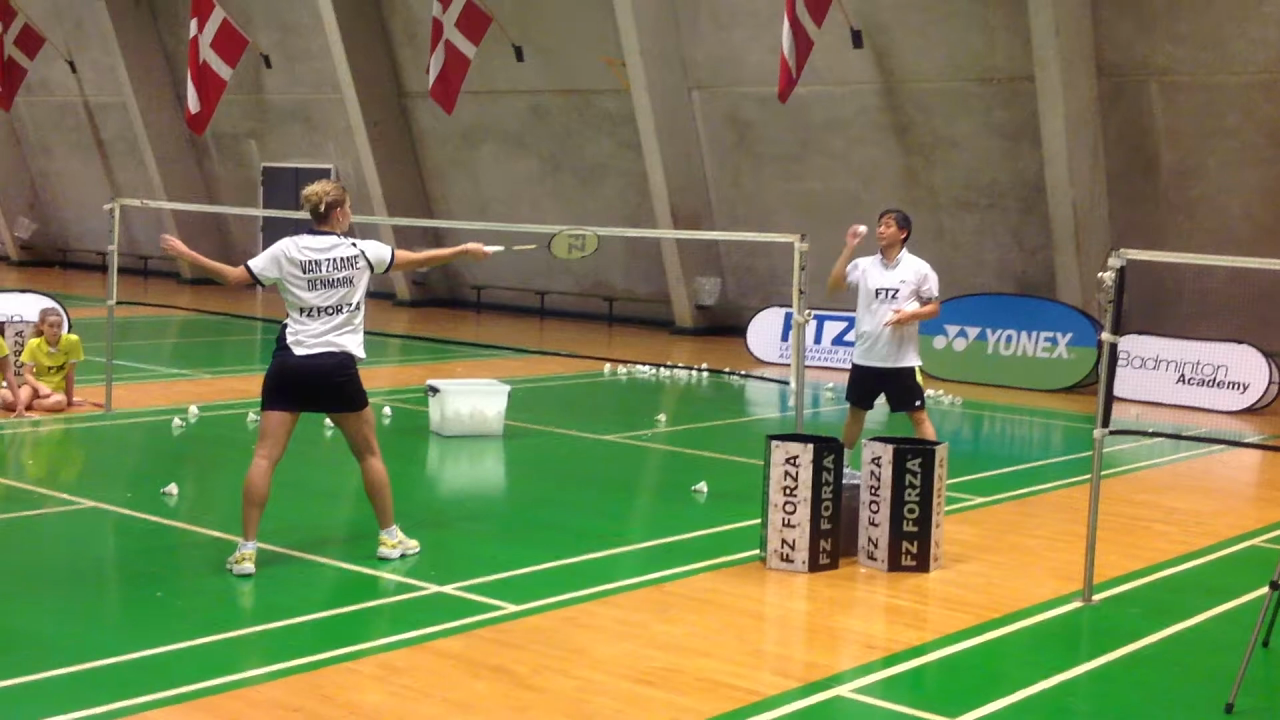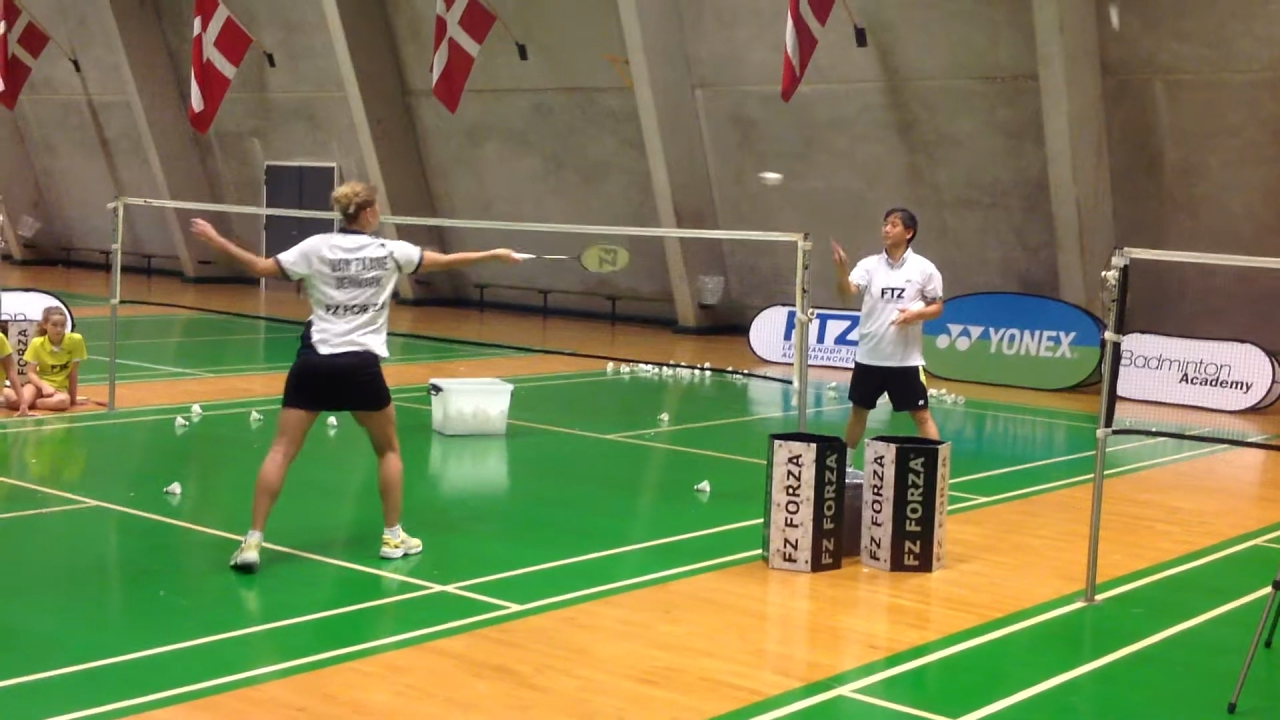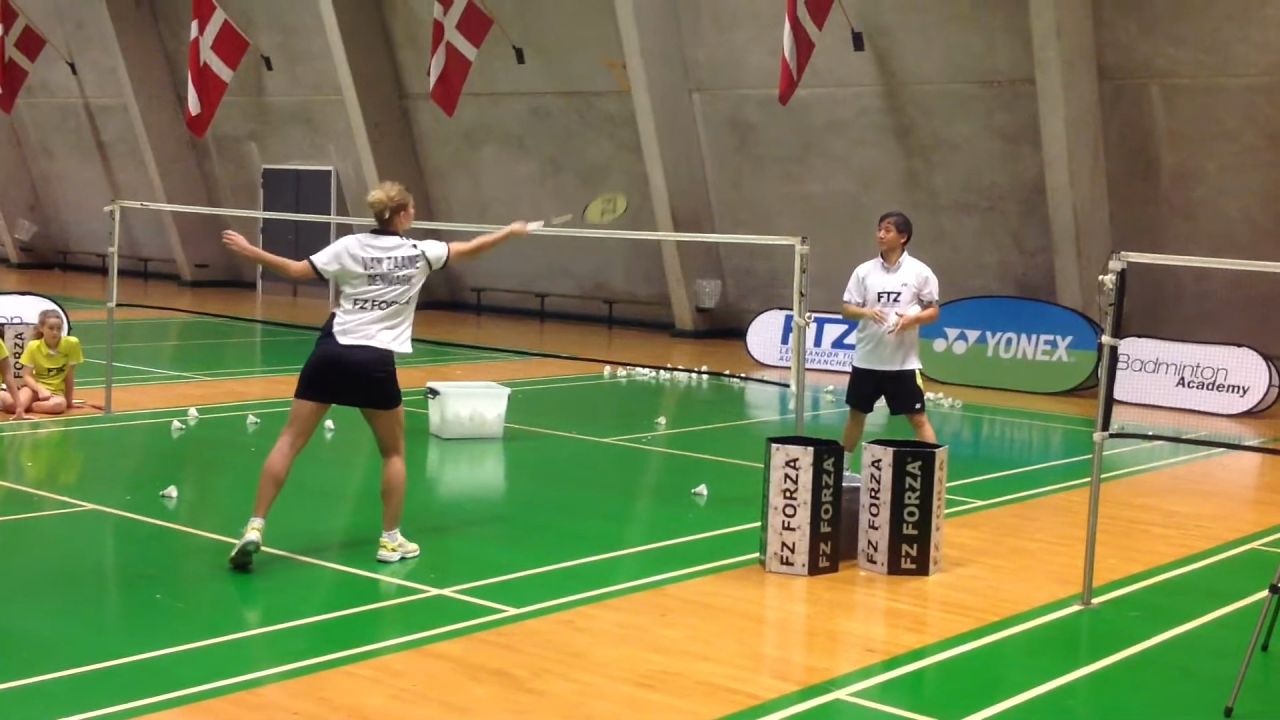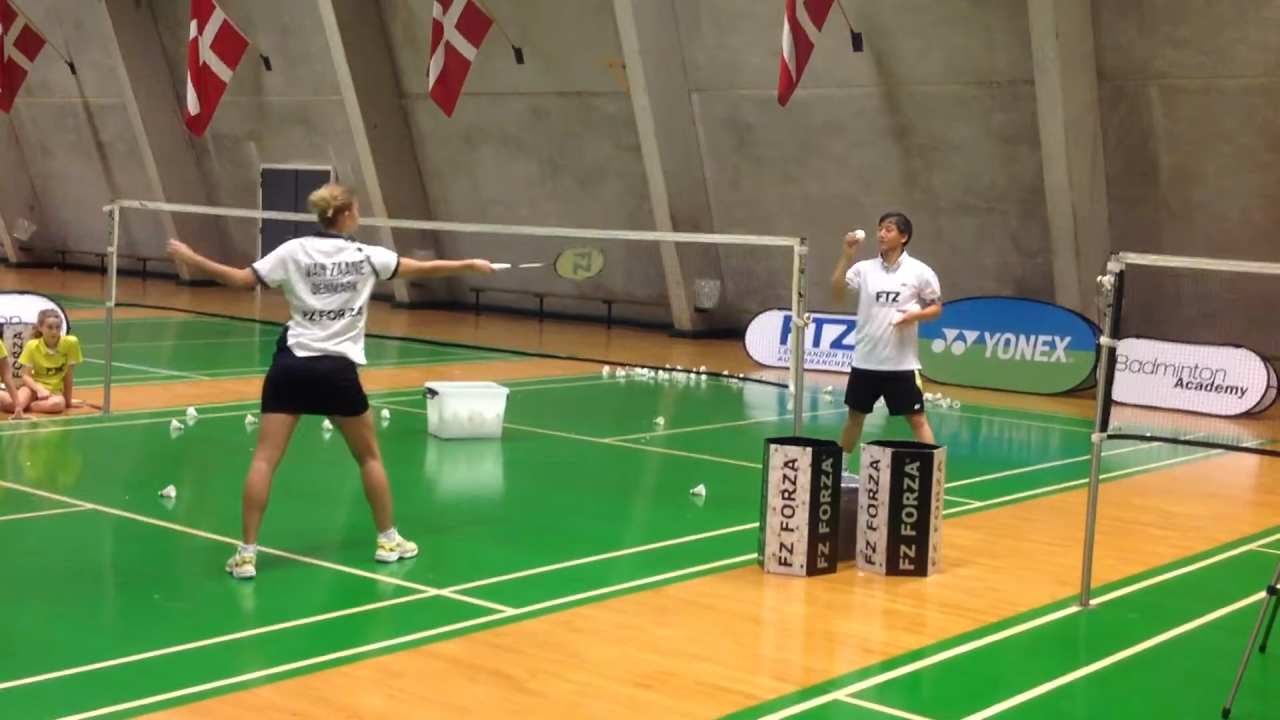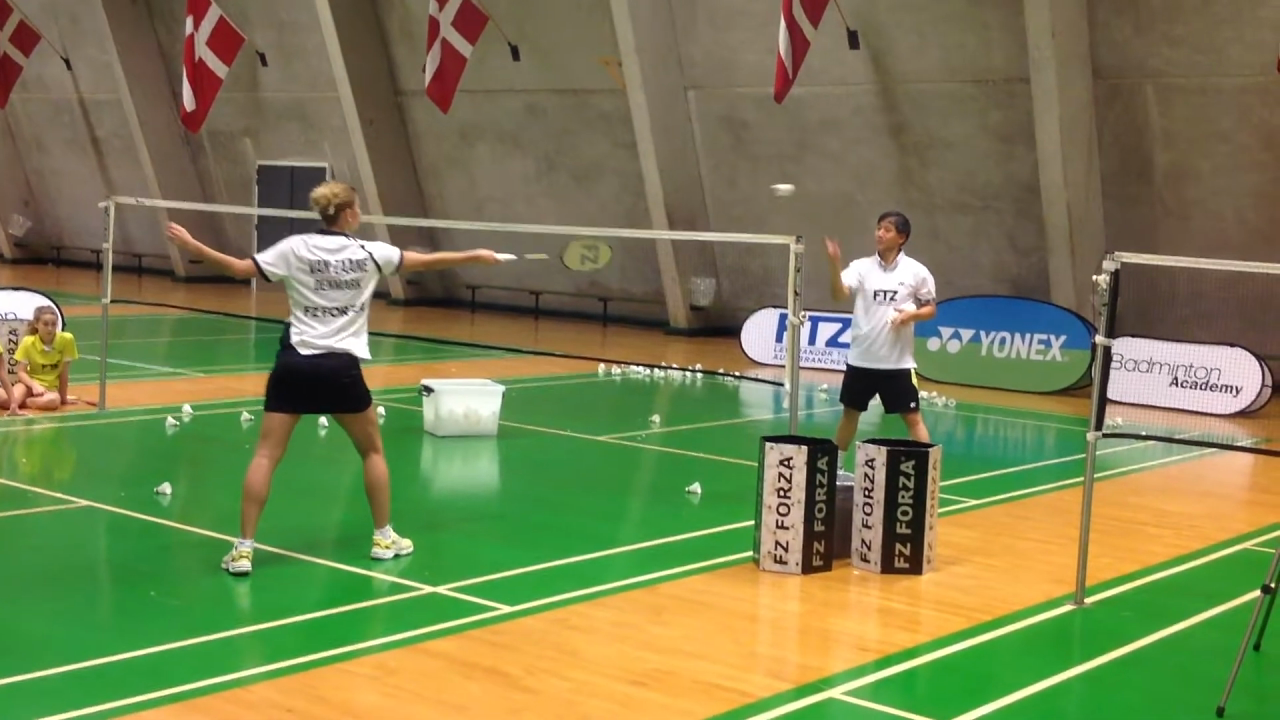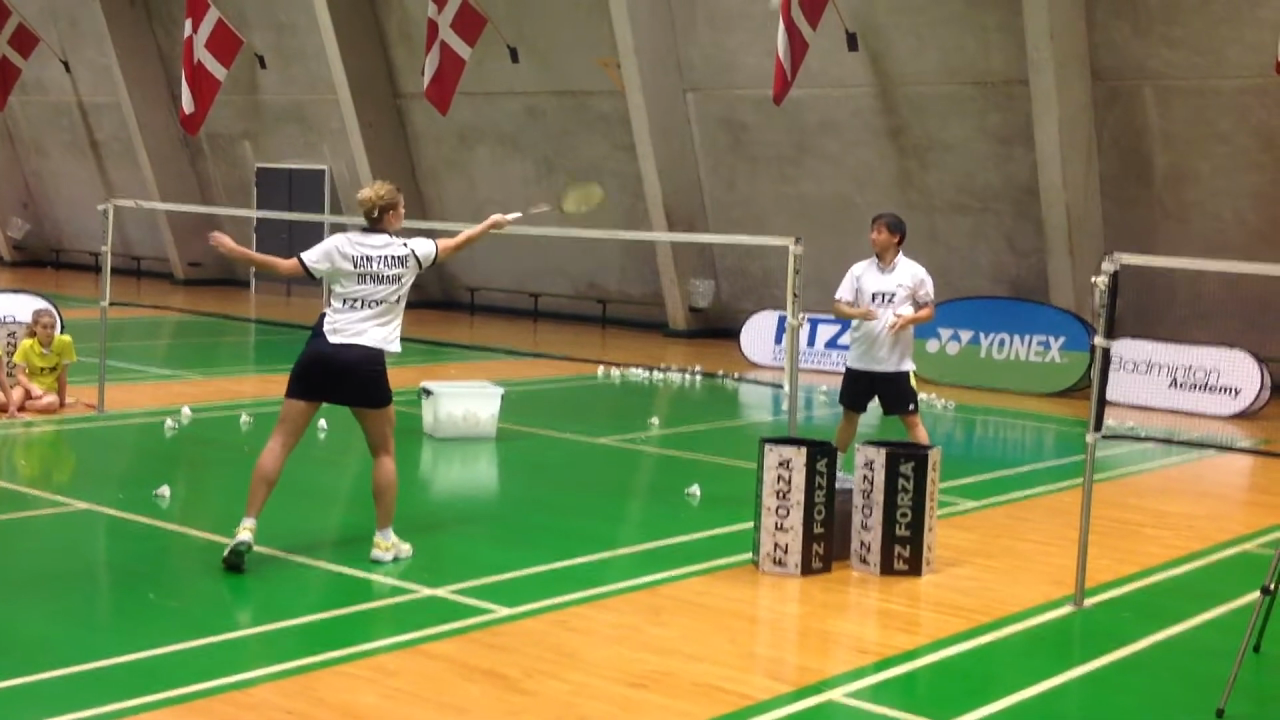
dt=0.5s
person 1, frame 1
left shoulder: (287, 249)
right shoulder: (362, 251)
left elbow: (234, 278)
right elbow: (420, 259)
left wrist: (186, 254)
right wrist: (465, 249)
left hip: (290, 365)
right hip: (337, 367)
left knee: (265, 456)
right knee: (368, 453)
left ankle: (247, 550)
right ankle: (390, 537)
person 1, frame 2
left shoulder: (317, 246)
right shoulder: (390, 251)
left elbow: (262, 268)
right elbow: (447, 261)
left wrist: (217, 241)
right wrist: (494, 254)
left hip: (313, 362)
right hip: (360, 365)
left knee: (281, 452)
right knee: (389, 449)
left ankle: (251, 542)
right ankle: (393, 536)
person 1, frame 3
left shoulder: (350, 246)
right shoulder: (421, 253)
left elbow: (296, 271)
right elbow: (471, 247)
left wrist: (250, 251)
right wrist: (511, 231)
left hip: (330, 354)
right hip: (375, 362)
left knee: (289, 442)
right knee: (393, 452)
left ankle: (254, 529)
right ankle: (391, 539)
person 1, frame 4
left shoulder: (293, 251)
right shoulder: (367, 257)
left elbow: (240, 279)
right elbow: (424, 268)
left wrist: (192, 259)
right wrist: (469, 265)
left hip: (291, 366)
right hip: (338, 371)
left knee: (265, 459)
right knee: (369, 456)
left ankle: (247, 553)
right ankle: (389, 539)
person 1, frame 5
left shoulder: (295, 248)
right shoulder: (369, 253)
left elbow: (239, 269)
right elbow: (428, 261)
left wrist: (192, 246)
right wrist: (475, 256)
left hip: (294, 364)
right hip: (341, 367)
left knee: (265, 456)
right knee: (372, 451)
left ankle: (243, 548)
right ankle: (384, 537)
person 1, frame 6
left shoulder: (340, 245)
right shoulder: (409, 250)
left elbow: (286, 269)
right elbow: (455, 243)
left wrist: (235, 251)
right wrist: (490, 224)
left hip: (320, 353)
right hip: (365, 361)
left knee: (280, 442)
right knee: (383, 452)
left ankle: (247, 528)
right ankle: (384, 539)
person 2, frame 1
left shoulder: (919, 268)
right shoulder: (863, 265)
left elbow: (934, 307)
right elbow: (833, 285)
left wrist: (910, 314)
right wrist: (849, 249)
left hip: (902, 359)
right hip: (865, 357)
left knee: (918, 415)
right knee: (856, 411)
right ankle: (843, 465)
person 2, frame 2
left shoulder: (924, 269)
right shoulder: (869, 265)
left elbow: (937, 307)
right elbow: (847, 293)
left wrist: (916, 313)
right wrist: (842, 269)
left hip: (906, 359)
right hip: (869, 356)
left knee: (921, 415)
right knee: (859, 411)
right ankle: (845, 464)
person 2, frame 3
left shoulder: (920, 272)
right shoulder: (864, 271)
left elbow: (934, 311)
right elbow: (847, 310)
left wrist: (913, 318)
right wrist: (865, 312)
left hip: (903, 363)
right hip: (866, 360)
left knee: (918, 418)
right knee: (856, 414)
right ankle: (842, 467)
person 2, frame 4
left shoulder: (920, 272)
right shoulder: (864, 269)
left elbow: (936, 308)
right elbow: (836, 294)
left wrist: (915, 314)
right wrist: (847, 254)
left hip: (902, 363)
right hip: (865, 360)
left knee: (917, 418)
right knee: (855, 415)
person 2, frame 5
left shoulder: (917, 272)
right shoulder: (862, 266)
left elbow: (931, 308)
right elbow: (840, 295)
left wrist: (912, 314)
right wrist: (835, 263)
left hip: (898, 362)
right hip: (861, 359)
left knee: (912, 417)
right knee: (850, 413)
right ankle: (835, 467)
person 2, frame 6
left shoulder: (915, 273)
right shoulder: (858, 270)
left elbow: (929, 310)
right elbow: (838, 307)
left wrist: (910, 318)
right wrist: (857, 312)
left hip: (897, 364)
right hip: (860, 361)
left knee: (911, 419)
right knee: (849, 415)
right ankle: (835, 468)
